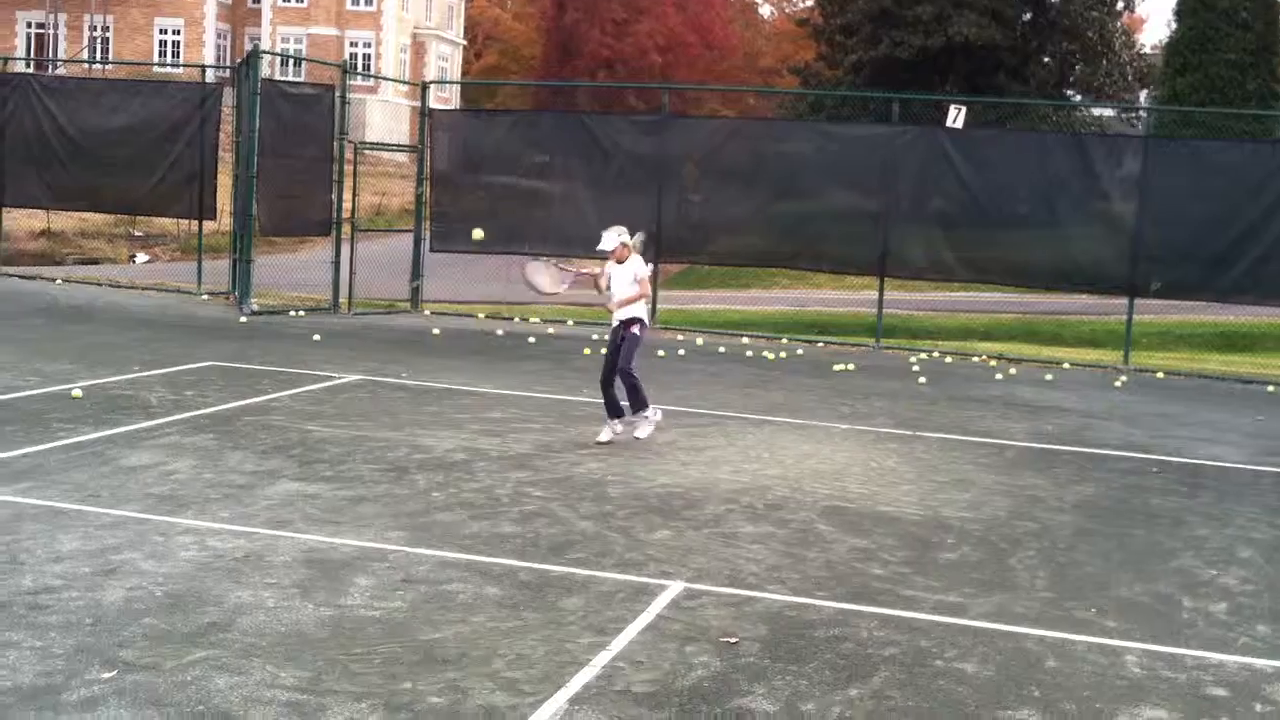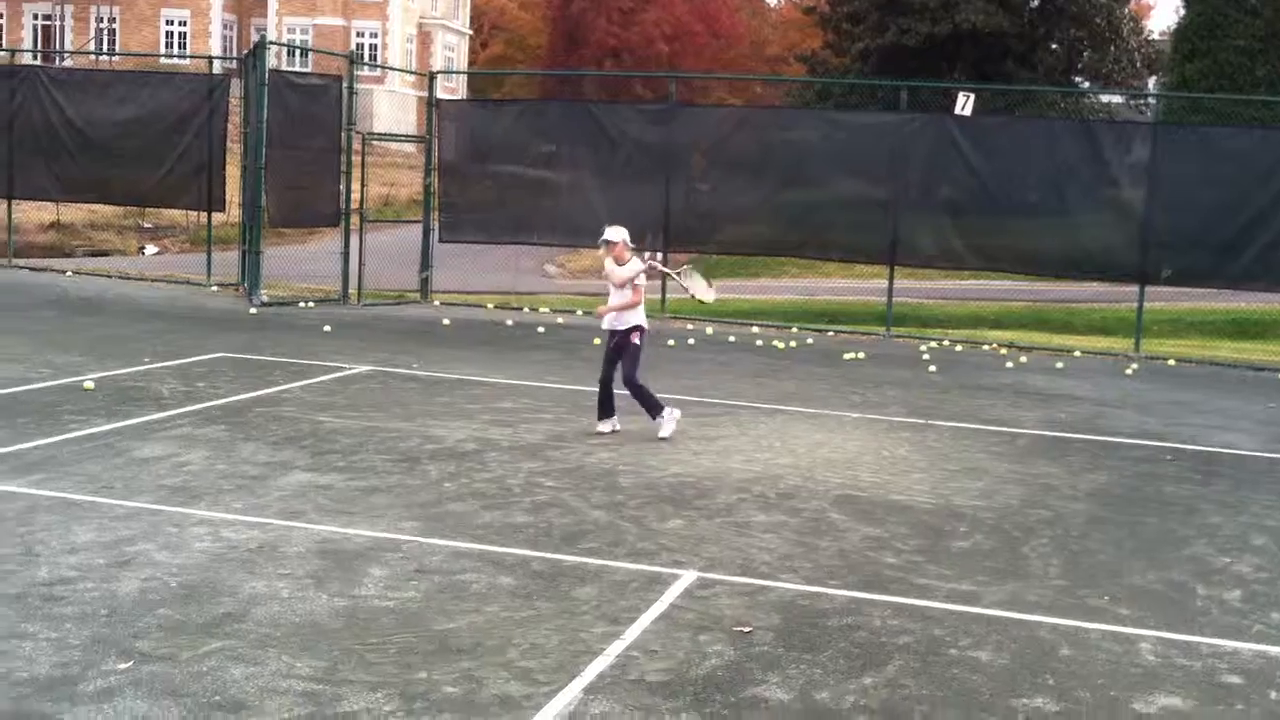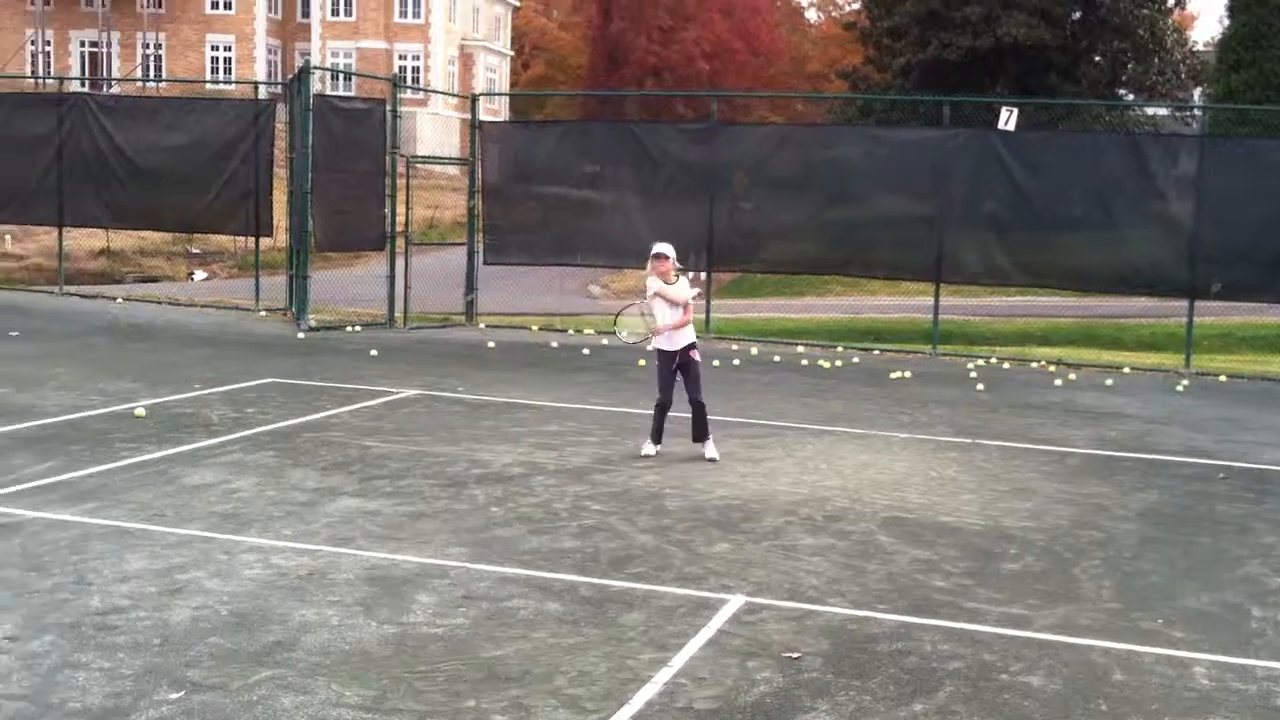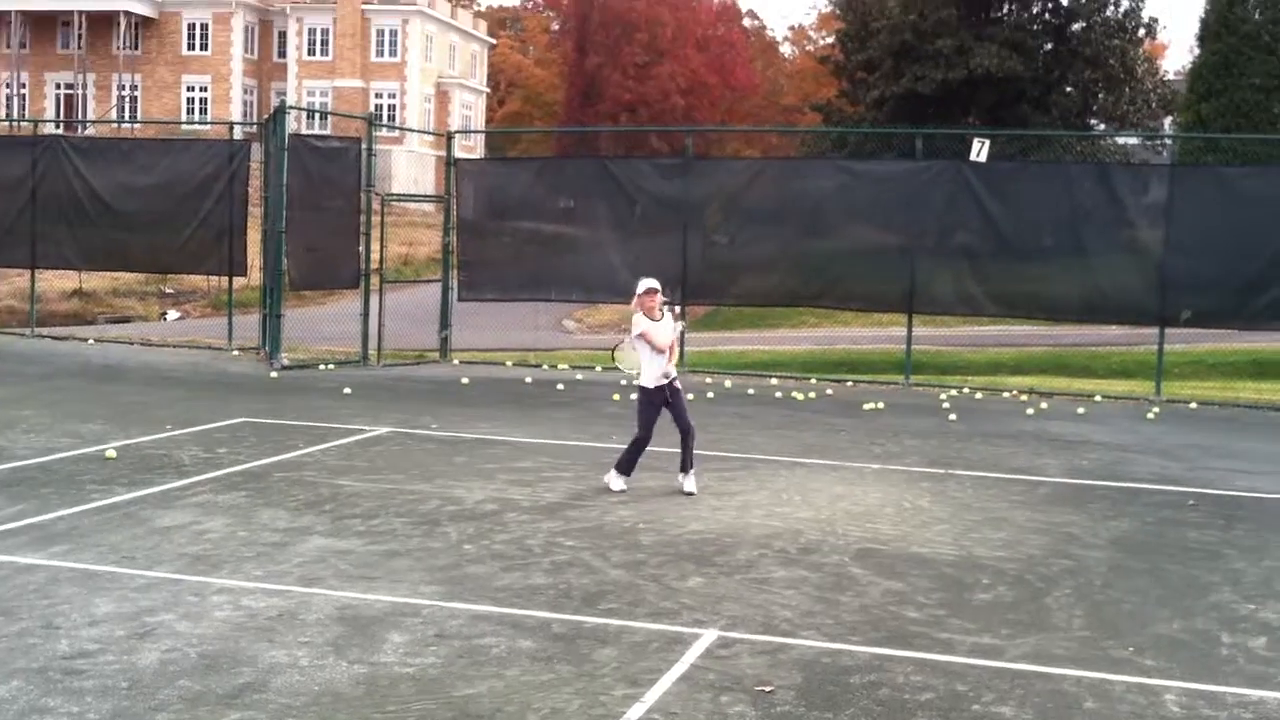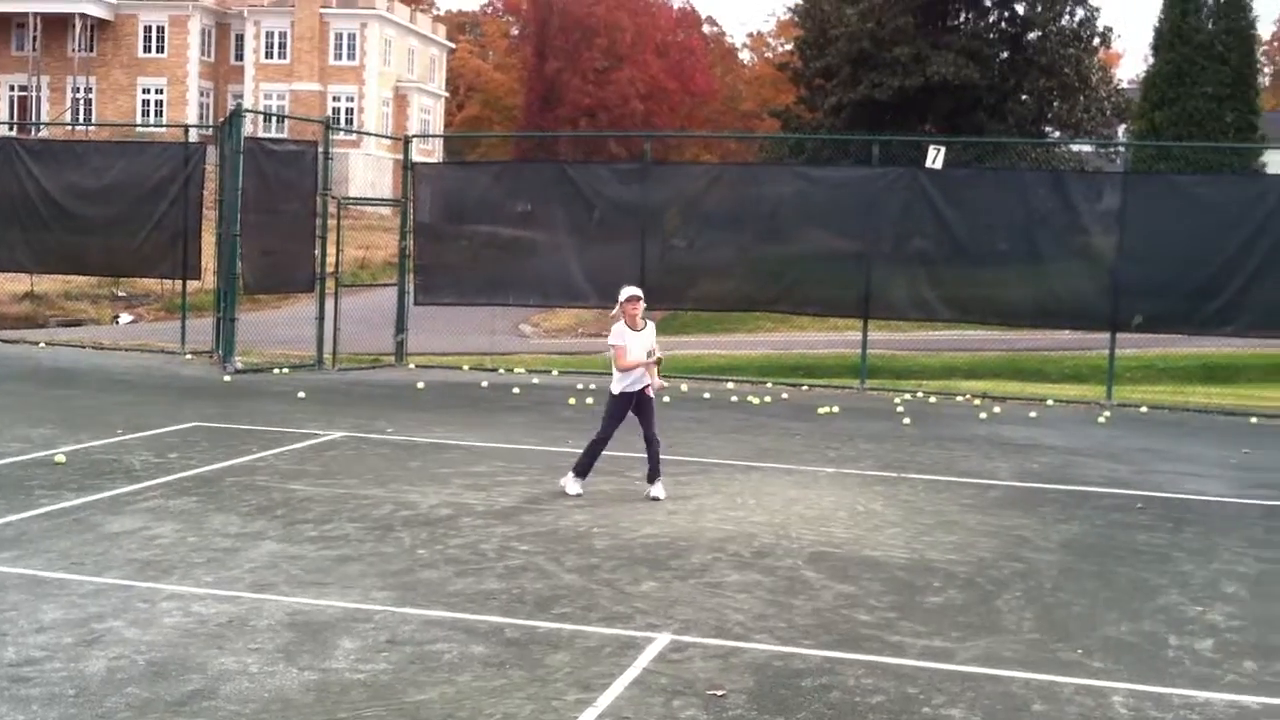
dt=0.2s
person 1, frame 1
left shoulder: (636, 261)
right shoulder: (610, 265)
left elbow: (645, 292)
right elbow: (603, 290)
left wrist: (619, 303)
right wrist: (596, 277)
left hip: (634, 322)
right hip: (618, 325)
left knee: (624, 368)
right knee: (606, 377)
left ankle: (646, 412)
right ankle: (615, 421)
person 1, frame 2
left shoulder: (635, 265)
right shoulder: (610, 264)
left elbow: (637, 300)
right elbow: (619, 281)
left wrist: (608, 308)
right wrist: (642, 270)
left hip: (634, 328)
right hip: (615, 328)
left knee: (630, 379)
right knee: (605, 378)
left ankle: (665, 414)
right ankle: (608, 419)
person 1, frame 3
left shoulder: (683, 282)
right shoulder: (653, 282)
left elbow: (688, 317)
right elbow: (677, 298)
left wrist: (666, 327)
right wrist: (693, 293)
left hip: (687, 346)
right hip: (665, 349)
left knee: (696, 398)
right knee: (664, 399)
left ankle: (705, 440)
right ankle: (654, 441)
person 1, frame 4
left shoulder: (668, 317)
right shoulder: (638, 320)
left elbow: (674, 350)
right elbow: (661, 346)
left wrist: (670, 367)
right wrist: (676, 331)
left hip: (669, 381)
right hip: (648, 385)
left knee: (686, 427)
right knee: (643, 436)
left ankle: (687, 474)
right ankle: (618, 473)
person 1, frame 5
left shoulder: (650, 327)
right shoulder: (618, 329)
left elbow: (651, 359)
right elbow: (621, 364)
left wrist: (655, 378)
right wrist: (649, 360)
left hip: (643, 389)
right hip: (620, 391)
left knee: (651, 436)
right knee: (602, 437)
left ankle: (655, 482)
right ankle: (575, 477)
